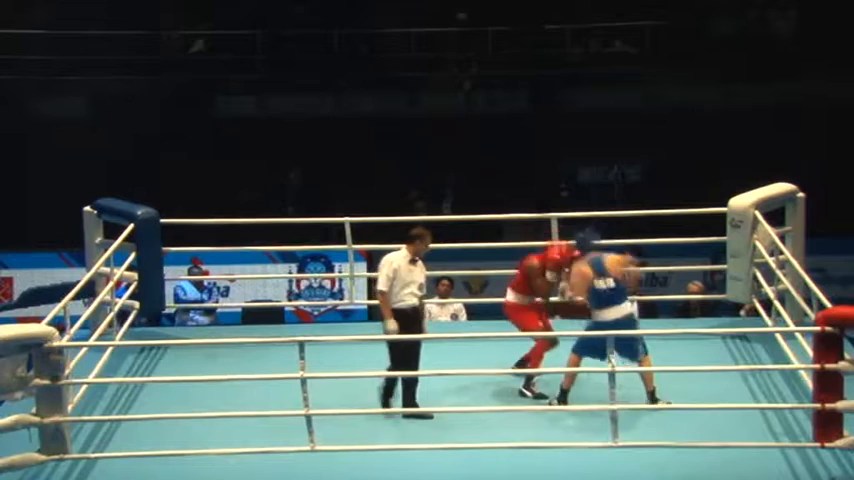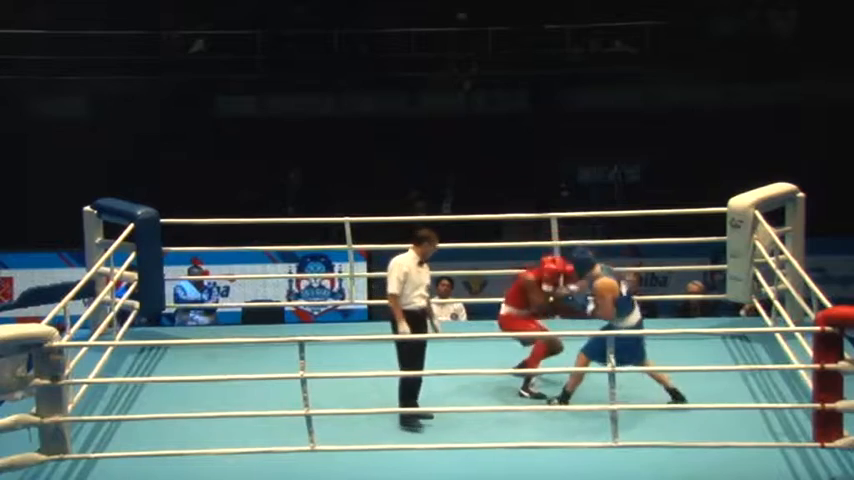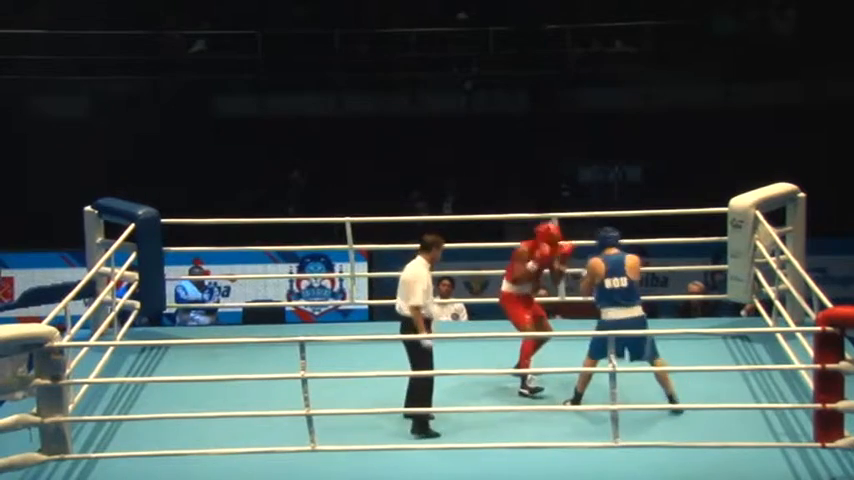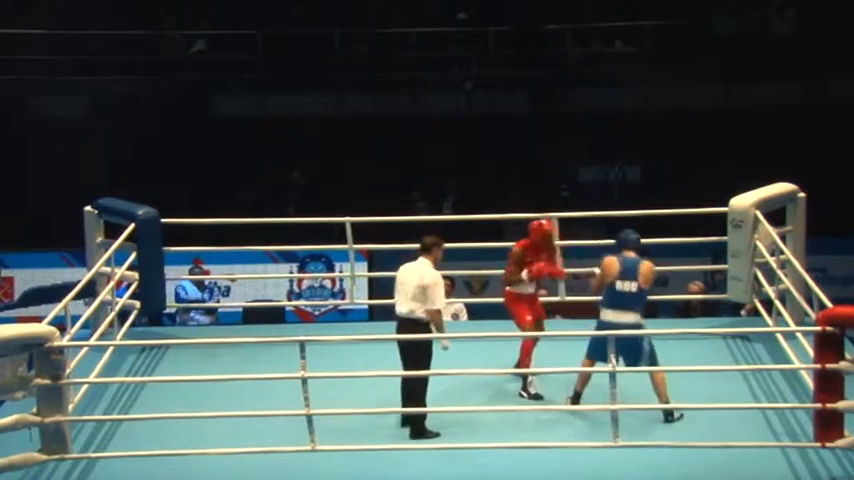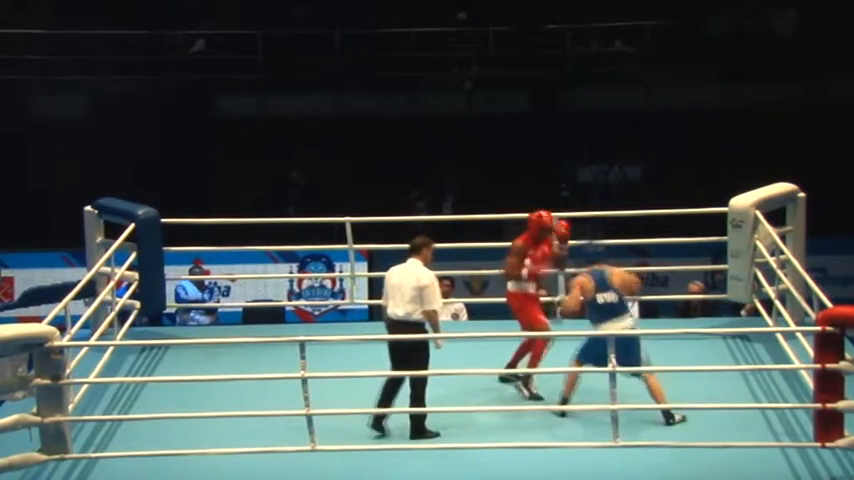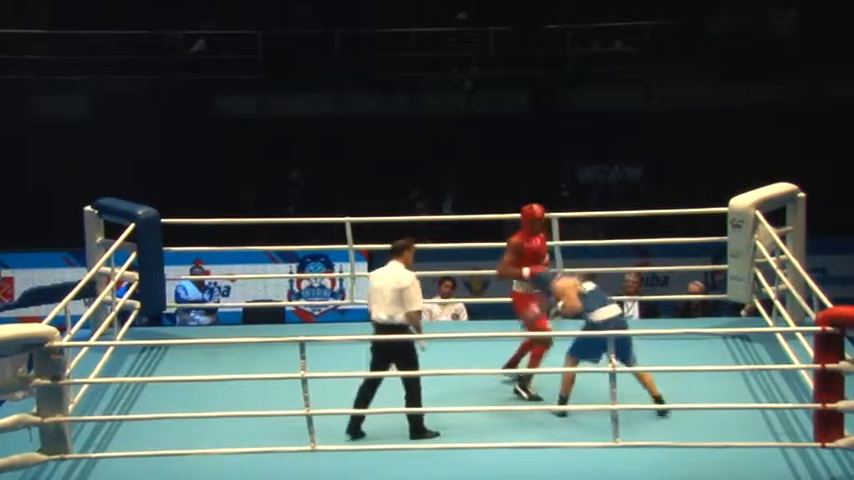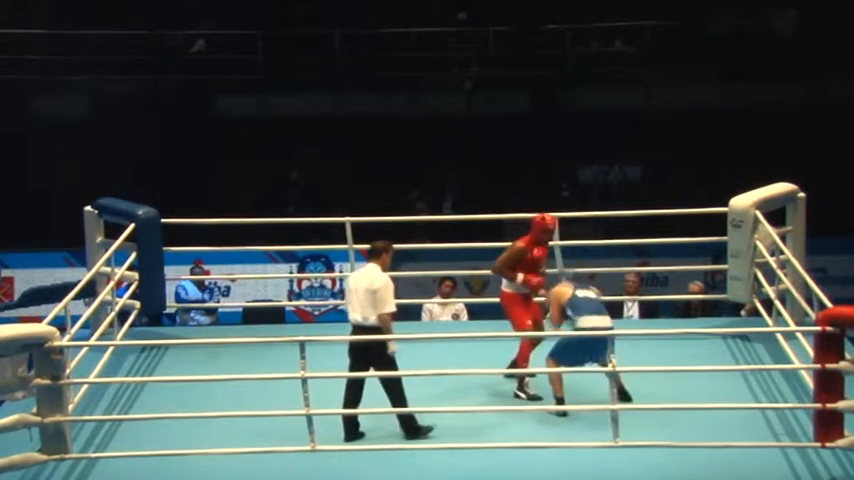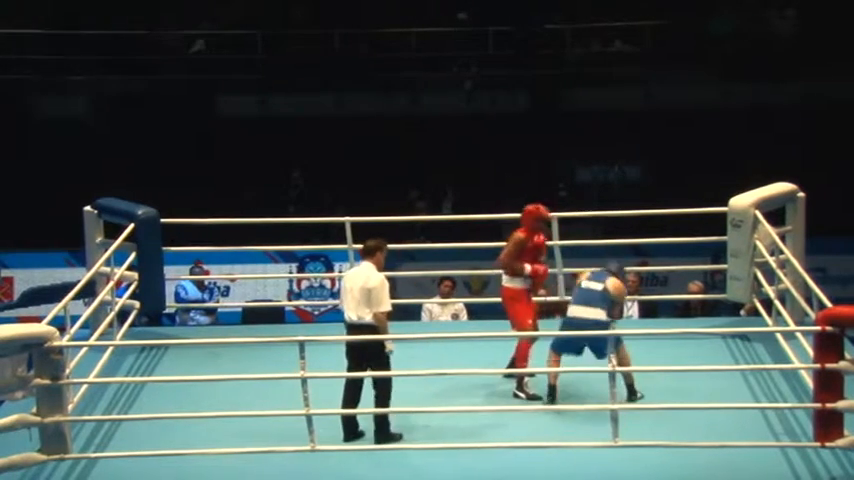
dt=0.3s
person 1, frame 1
left shoulder: (419, 265)
right shoulder: (391, 261)
right elbow: (382, 292)
left wrist: (423, 320)
right wrist: (389, 319)
left hip: (413, 316)
right hip: (397, 316)
left knee: (412, 364)
right knee: (398, 363)
left ankle: (410, 406)
right ankle: (387, 395)
person 1, frame 2
left shoulder: (423, 266)
right shoulder: (400, 263)
right elbow: (393, 295)
left wrist: (433, 320)
right wrist: (401, 322)
left hip: (418, 318)
right hip: (404, 318)
left knee: (417, 367)
right knee: (409, 367)
left ankle: (411, 408)
right ankle: (407, 414)
person 1, frame 3
left shoulder: (420, 268)
right shoulder: (418, 272)
right elbow: (414, 307)
left wrist: (426, 329)
right wrist: (423, 333)
left hip: (415, 324)
right hip: (415, 326)
left knee: (420, 371)
right knee: (425, 373)
left ankle: (412, 408)
right ankle: (420, 424)
person 1, frame 4
left shoulder: (404, 269)
right shoulder: (432, 275)
right elbow: (434, 311)
right wrist: (442, 335)
left hip: (402, 325)
right hip: (419, 328)
left knee: (408, 374)
right knee: (419, 379)
left ankle: (406, 416)
right ankle: (417, 428)
person 1, frame 5
left shoulder: (392, 272)
right shoulder: (426, 276)
left elbow: (385, 305)
right elbow: (430, 311)
right wrist: (437, 335)
left hip: (395, 329)
right hip: (415, 331)
left knee: (395, 376)
right knee: (418, 381)
left ankle: (379, 419)
right ankle: (418, 429)
person 1, frame 6
left shoulder: (375, 275)
right shoulder: (407, 277)
left elbow: (372, 307)
right elbow: (412, 313)
right wrist: (420, 335)
left hip: (379, 334)
right hip: (398, 335)
left knee: (372, 380)
right knee: (411, 383)
left ankle: (354, 426)
right ankle: (417, 429)
person 1, frame 7
left shoulder: (353, 277)
right shoulder: (382, 279)
left elbow: (351, 308)
right elbow: (384, 316)
right wrist: (390, 341)
left hip: (356, 335)
right hip: (374, 337)
left knee: (354, 383)
right knee: (392, 384)
left ankle: (350, 430)
right ankle: (411, 428)
person 1, frame 8
left shoulder: (348, 276)
right shoulder: (377, 278)
left elbow: (344, 306)
right elbow: (380, 314)
right wrist: (387, 339)
left hip: (352, 333)
right hip: (371, 335)
left knee: (353, 383)
right knee: (382, 385)
left ankle: (350, 430)
right ankle: (382, 432)
person 2, frame 1
left shoulder: (553, 263)
right shoulder: (534, 264)
right elbow: (544, 294)
right wrist: (552, 272)
left hip: (530, 303)
right hip: (516, 306)
left knee: (551, 340)
right knee: (543, 339)
left ankle: (521, 364)
right ankle: (528, 385)
person 2, frame 2
left shoulder: (551, 278)
right shoulder: (530, 278)
left elbow: (555, 308)
right elbow: (540, 307)
left wrist: (568, 284)
right wrist: (548, 284)
left hip: (525, 316)
right hip: (509, 318)
left knee: (556, 346)
right knee: (544, 340)
left ankle: (522, 367)
right ankle: (527, 386)
person 2, frame 3
left shoulder: (551, 251)
right shoulder: (524, 249)
left elbow: (556, 280)
right elbow: (516, 278)
left wrist: (562, 262)
right wrist: (535, 262)
left hip: (527, 296)
right hip: (510, 296)
left knee: (546, 333)
right knee: (530, 333)
left ankle: (520, 366)
right ankle: (525, 383)
person 2, frame 4
left shoulder: (549, 248)
right shoulder: (519, 250)
left elbow: (553, 269)
right elbow: (509, 280)
left wrist: (556, 272)
right wrist: (529, 273)
left hip: (531, 293)
right hip: (515, 295)
left knee: (538, 331)
right knee: (530, 332)
left ankle: (520, 366)
right ankle: (526, 385)
person 2, frame 5
left shoulder: (547, 241)
right shoulder: (520, 245)
left elbow: (560, 263)
right elbow: (509, 273)
left wrist: (562, 242)
right wrist: (529, 272)
left hip: (531, 294)
right hip: (519, 296)
left knee: (534, 336)
right knee: (544, 335)
left ankle: (508, 371)
right ankle: (526, 382)
person 2, frame 6
left shoulder: (540, 238)
right shoulder: (517, 242)
left elbow: (543, 265)
right elbow: (503, 271)
left wrist: (541, 253)
right wrist: (528, 272)
left hip: (536, 293)
right hip: (524, 295)
left knee: (535, 336)
right knee: (545, 338)
left ankle: (510, 366)
right ankle: (524, 384)
person 2, frame 7
left shoulder: (543, 246)
right shoulder: (521, 246)
left elbow: (540, 273)
right elbow: (497, 267)
left wrist: (539, 273)
right wrist: (522, 278)
left hip: (526, 294)
right hip: (511, 296)
left knee: (538, 333)
right knee: (528, 335)
left ankle: (514, 367)
right ankle: (521, 386)
person 2, frame 8
left shoulder: (535, 238)
right shoulder: (520, 237)
left elbow: (539, 262)
right elbow: (503, 261)
right wrist: (530, 268)
left hip: (521, 289)
right hip: (514, 291)
left knee: (530, 331)
right knee: (527, 334)
left ankle: (513, 367)
right ankle: (520, 386)
person 3, frame 1
left shoulder: (579, 268)
right shoulder: (613, 259)
left elbow: (578, 297)
left hip: (602, 321)
right hip: (625, 318)
left knee: (576, 354)
right knee: (642, 357)
left ankle: (562, 398)
right ankle: (653, 398)
person 3, frame 2
left shoulder: (601, 283)
right shoulder: (604, 267)
left elbow: (608, 313)
left wrist: (591, 309)
left hip: (622, 327)
right hip: (635, 321)
left knee: (584, 356)
right knee: (641, 362)
left ankle: (564, 397)
right ankle: (676, 395)
person 3, frame 3
left shoulder: (595, 263)
right shoulder: (634, 260)
left elbow: (586, 291)
left hip: (610, 321)
right hip: (636, 319)
left knee: (592, 358)
right knee: (655, 359)
left ankle: (576, 399)
right ankle: (672, 400)
person 3, frame 4
left shoulder: (609, 262)
right shoulder: (648, 268)
left elbow: (596, 288)
left hip: (607, 323)
right hip: (633, 325)
left knee: (589, 359)
right knee: (653, 366)
left ankle: (575, 400)
right ankle: (667, 411)
person 3, frame 5
left shoulder: (581, 281)
right shoulder: (616, 273)
left elbow: (570, 308)
right elbow: (637, 288)
left wrist: (560, 309)
left hip: (603, 335)
right hip: (627, 331)
left knee: (578, 363)
right knee: (645, 372)
left ankle: (563, 405)
right ankle: (668, 415)
person 3, frame 6
left shoulder: (560, 285)
right shoulder: (573, 281)
left elbow: (576, 307)
left wrist: (562, 307)
left hip: (600, 324)
right hip: (619, 318)
left knee: (572, 359)
right knee: (630, 363)
left ankle: (562, 405)
right ankle: (660, 403)
person 3, frame 7
left shoulder: (557, 291)
right shoulder: (593, 290)
left elbow: (556, 323)
left hip: (586, 330)
right hip: (606, 328)
left knee: (552, 361)
right knee: (603, 359)
left ankle: (560, 405)
right ankle: (623, 394)
person 3, frame 8
left shoulder: (585, 276)
right shoulder: (618, 285)
right elbow: (614, 315)
left hip: (572, 320)
right hip: (597, 323)
left knee: (555, 353)
right knee: (619, 347)
left ankle: (551, 394)
right ankle: (632, 392)
